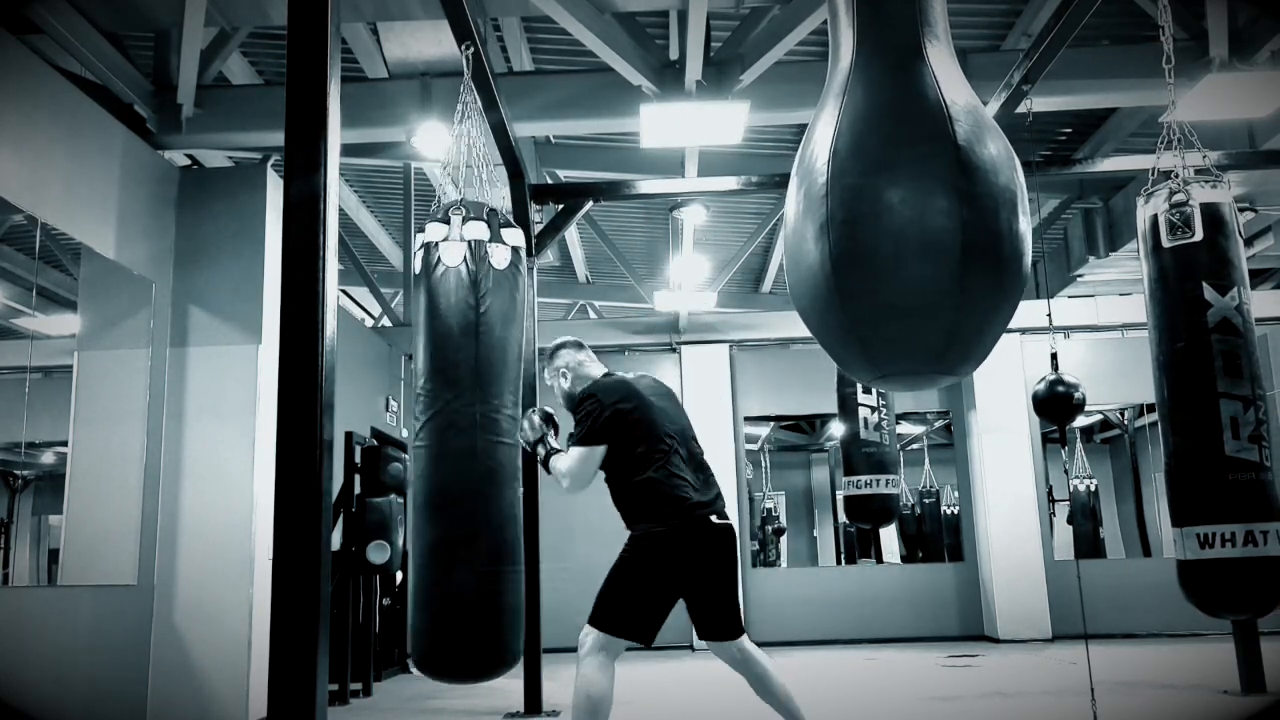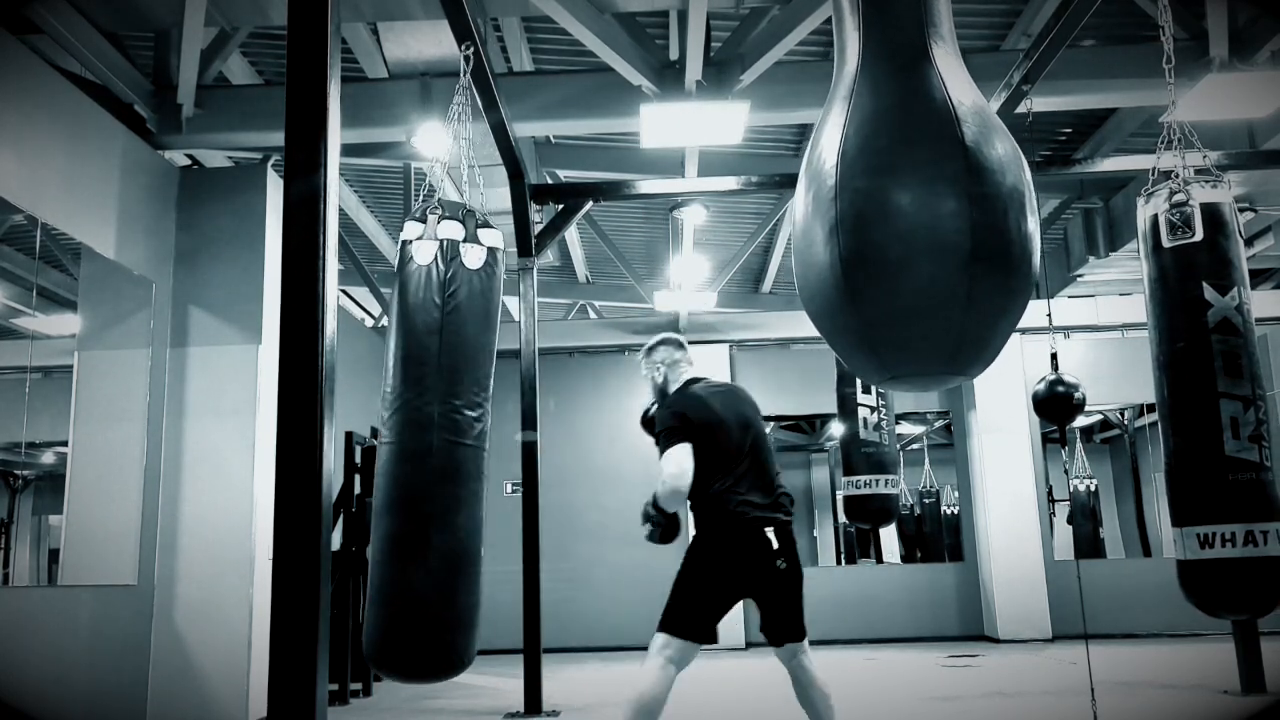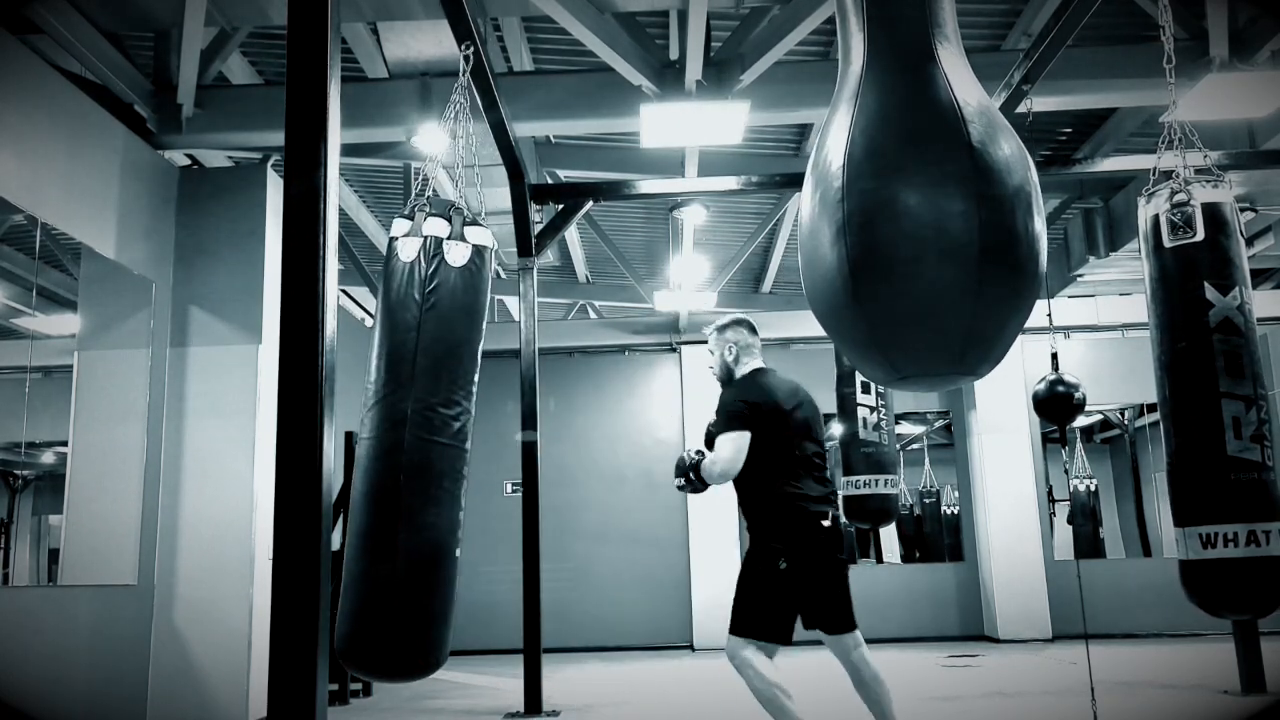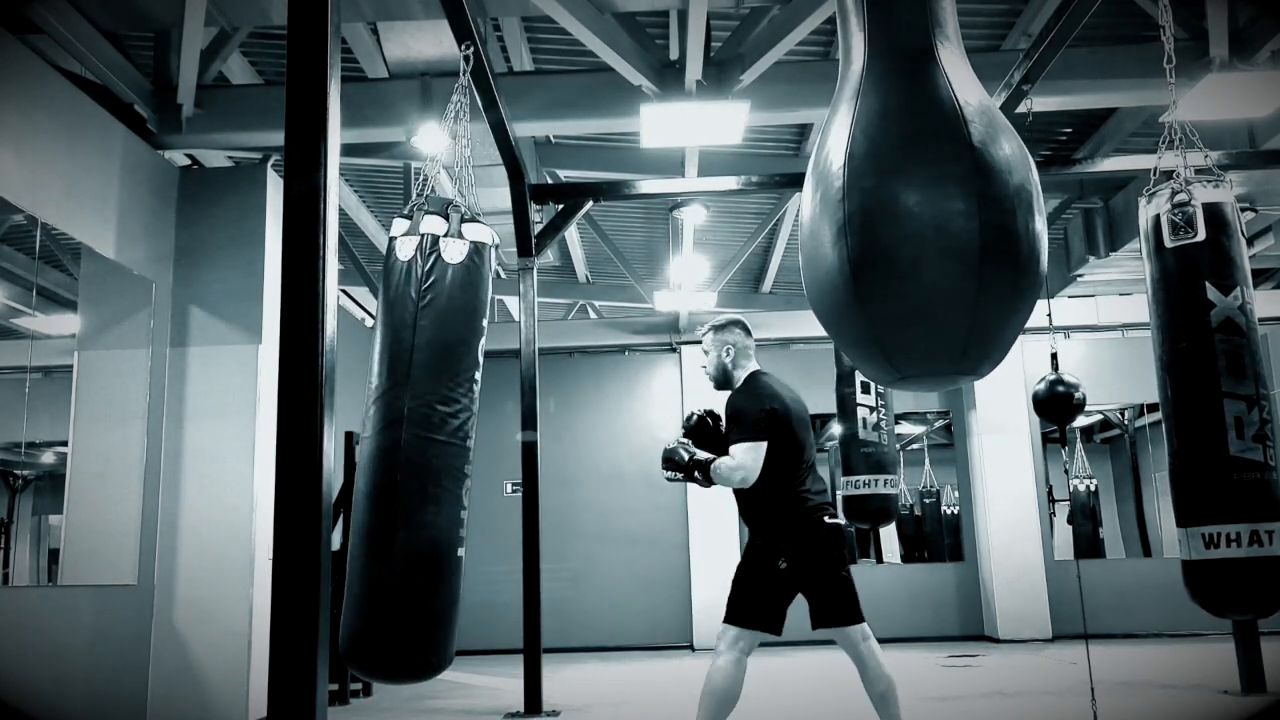
dt=0.3s
person 1, frame 1
left shoulder: (596, 399)
right shoulder: (649, 385)
left elbow: (574, 479)
left wrist: (543, 444)
right wrist: (567, 439)
left hip: (669, 533)
right hip: (713, 528)
left knee: (596, 650)
right knee: (733, 646)
person 1, frame 2
left shoulder: (674, 409)
right shoulder: (738, 396)
left elbow: (677, 484)
left wrist: (658, 508)
left hip: (726, 541)
right hip: (778, 541)
left knee: (665, 654)
right knee: (795, 654)
person 1, frame 3
left shoulder: (740, 395)
right shoulder: (793, 390)
left elbow: (727, 466)
left wrist: (695, 468)
right wrist: (720, 452)
left hip: (782, 536)
right hip: (822, 530)
left knee: (746, 649)
right knee: (848, 645)
person 1, frame 4
left shoulder: (745, 399)
right shoulder: (780, 393)
left elbow: (743, 473)
left wrist: (692, 463)
right wrist: (712, 442)
left hip: (782, 538)
right hip: (821, 531)
left knee: (732, 644)
right knee: (857, 639)
